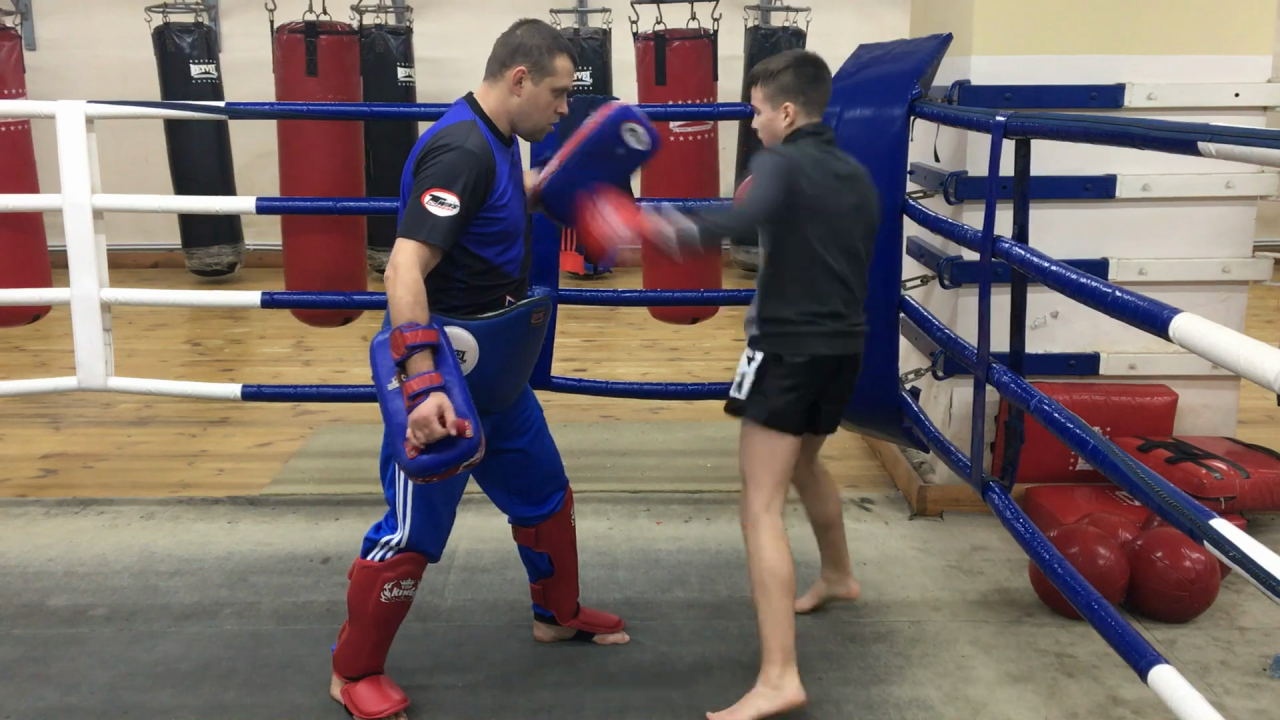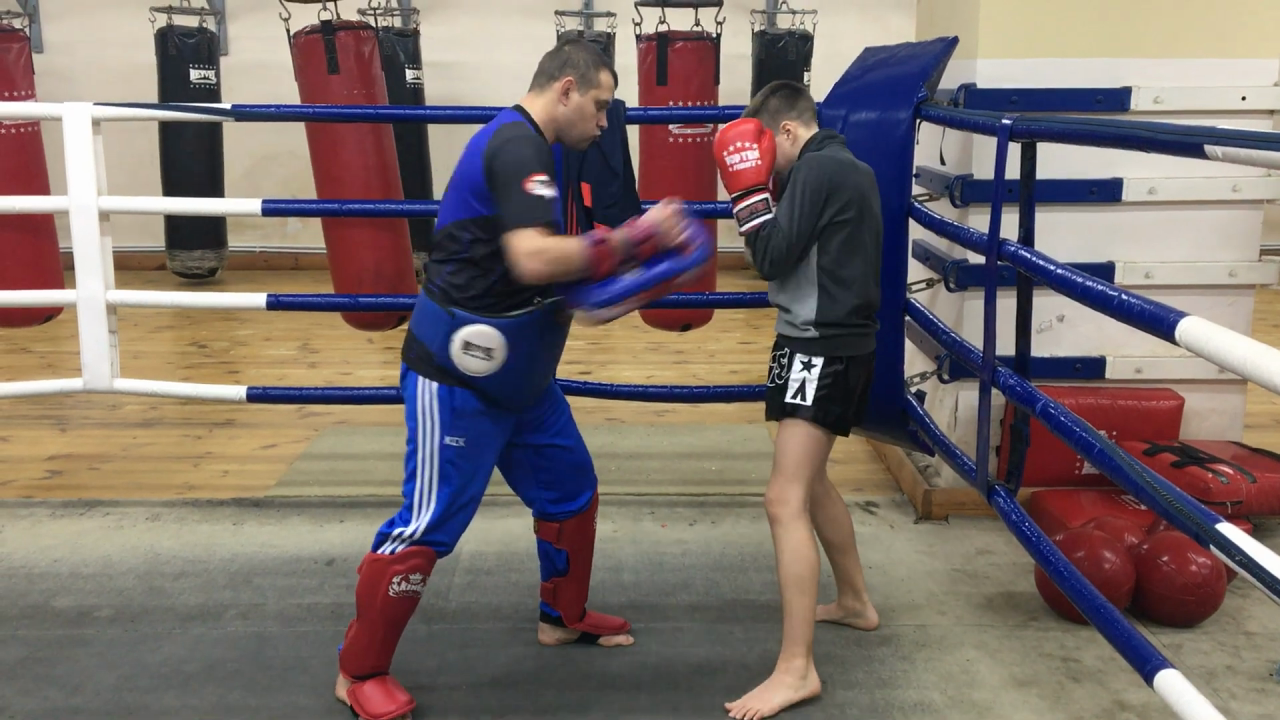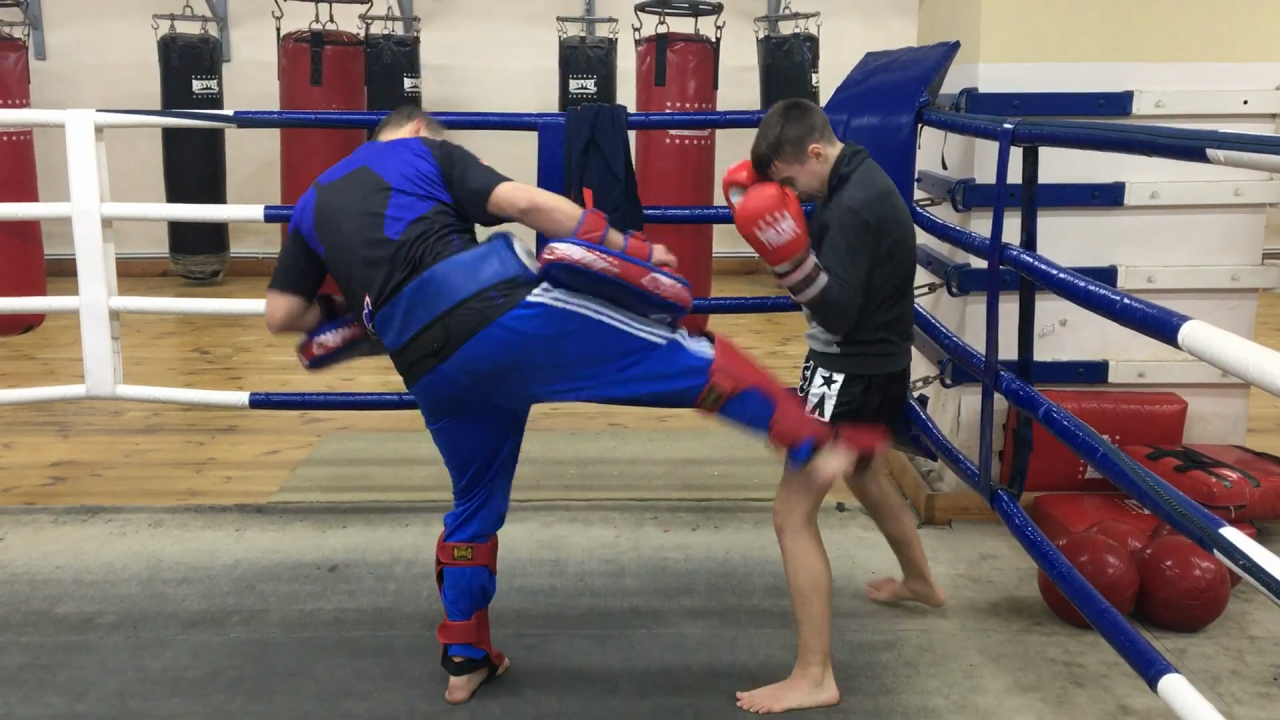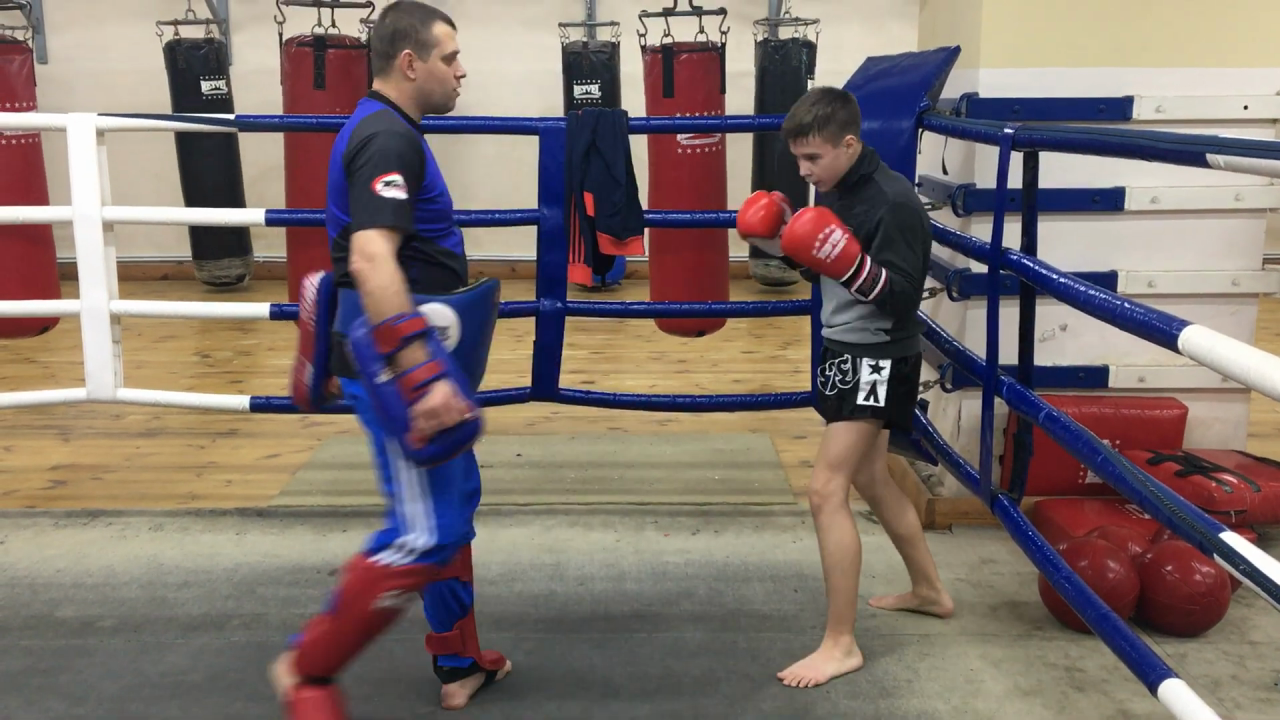
dt=0.7s
person 1, frame 1
left shoulder: (493, 139)
right shoulder: (461, 150)
left elbow: (521, 199)
right elbow: (403, 270)
right wrist: (426, 386)
right hip: (443, 375)
left knee: (543, 491)
right knee: (414, 530)
left ankle: (559, 614)
person 1, frame 2
left shoulder: (514, 145)
right shoulder: (517, 148)
right elbow: (534, 259)
left wrist: (623, 245)
right wrist: (637, 237)
left hip: (514, 370)
right hip: (457, 370)
left knee: (570, 487)
right knee: (427, 525)
left ankle: (564, 615)
person 1, frame 3
left shoulder: (313, 202)
right shoulder: (419, 149)
left elbow: (283, 314)
right elbow: (522, 202)
left wrist: (349, 318)
right wrist: (632, 253)
left hip: (434, 362)
right hip: (506, 313)
left knee: (475, 504)
right knee: (682, 356)
left ankle: (464, 656)
right ankle: (815, 446)
person 1, frame 4
left shoulder: (381, 131)
right shoulder: (389, 137)
left elbow: (350, 261)
right elbow: (373, 264)
right wrist: (425, 378)
left hip: (386, 357)
right hip: (396, 359)
left knee: (435, 517)
right knee: (423, 535)
person 2, frame 1
left shoulder: (786, 165)
right shoulder: (857, 178)
left elbow: (733, 225)
left wrist: (638, 225)
left hip: (788, 351)
right hip: (841, 348)
left knee: (763, 507)
right knee: (803, 464)
right ankle: (838, 574)
person 2, frame 2
left shoulder: (819, 168)
right shoulder: (845, 168)
left elbow: (773, 259)
left wrist: (748, 188)
right wrist: (760, 190)
left hip: (822, 350)
right hip: (831, 345)
left knee: (785, 501)
right knee: (810, 481)
left ankle: (796, 668)
right ankle: (854, 602)
person 2, frame 3
left shoulder: (857, 207)
right shoulder: (858, 181)
left elbow: (838, 314)
right elbow: (829, 260)
left wrist: (789, 251)
right wrist: (769, 218)
left hip: (849, 371)
right hip: (879, 362)
left knee: (792, 514)
right knee: (866, 478)
right ankle: (920, 581)
person 2, frame 4
left shoulder: (892, 199)
right shoulder: (834, 191)
left elbow: (897, 296)
left wrist: (845, 258)
right wrist: (783, 242)
left hip: (878, 359)
right hip: (846, 351)
left knee: (825, 491)
right knee: (871, 480)
left ankle: (840, 643)
right ankle: (928, 589)
